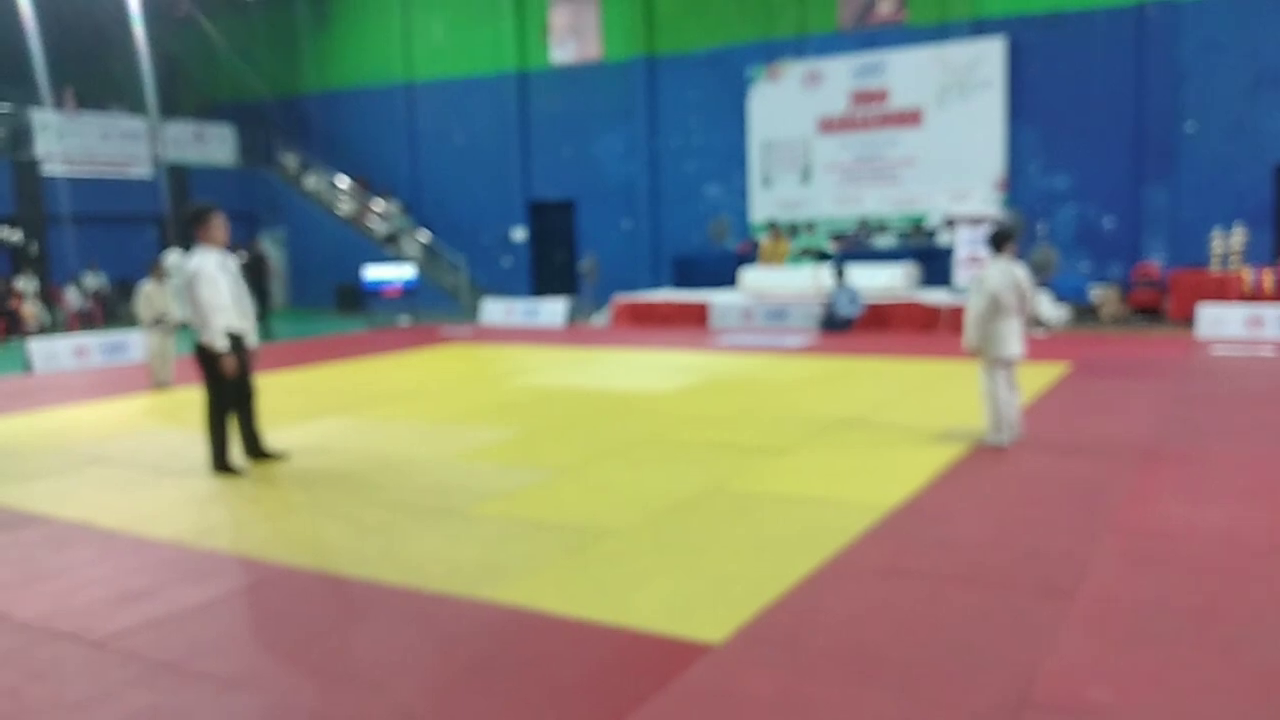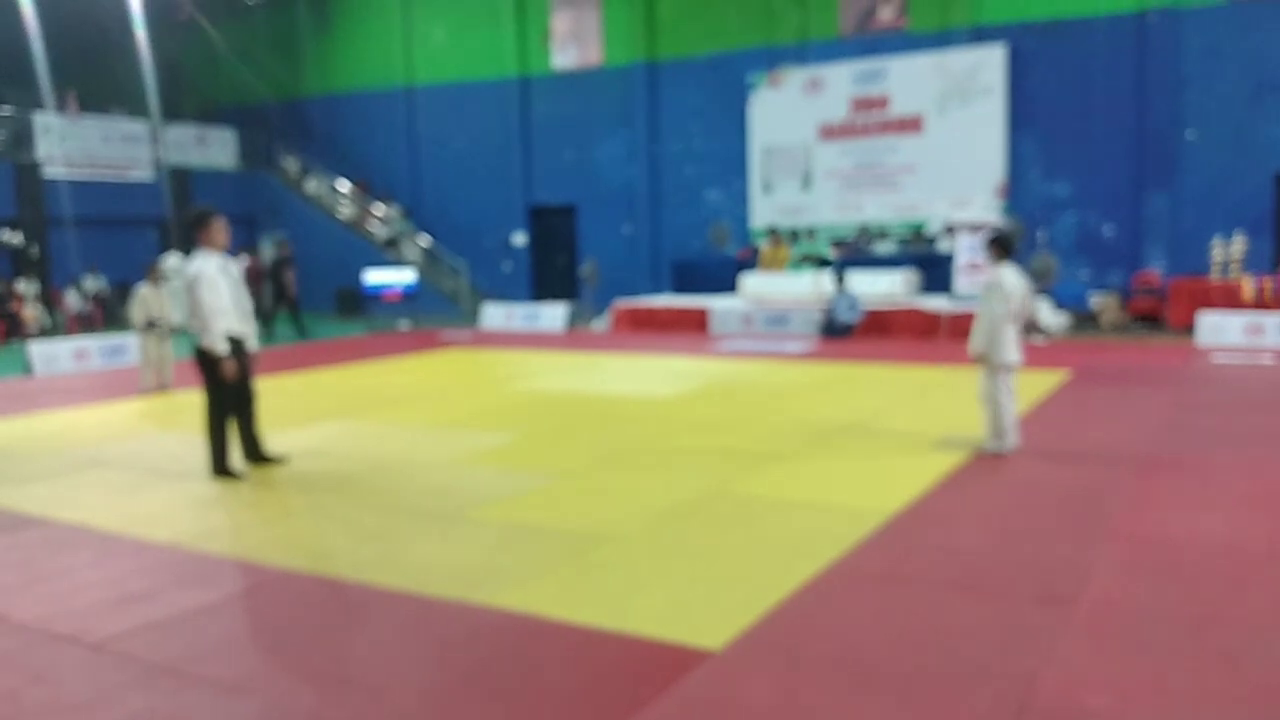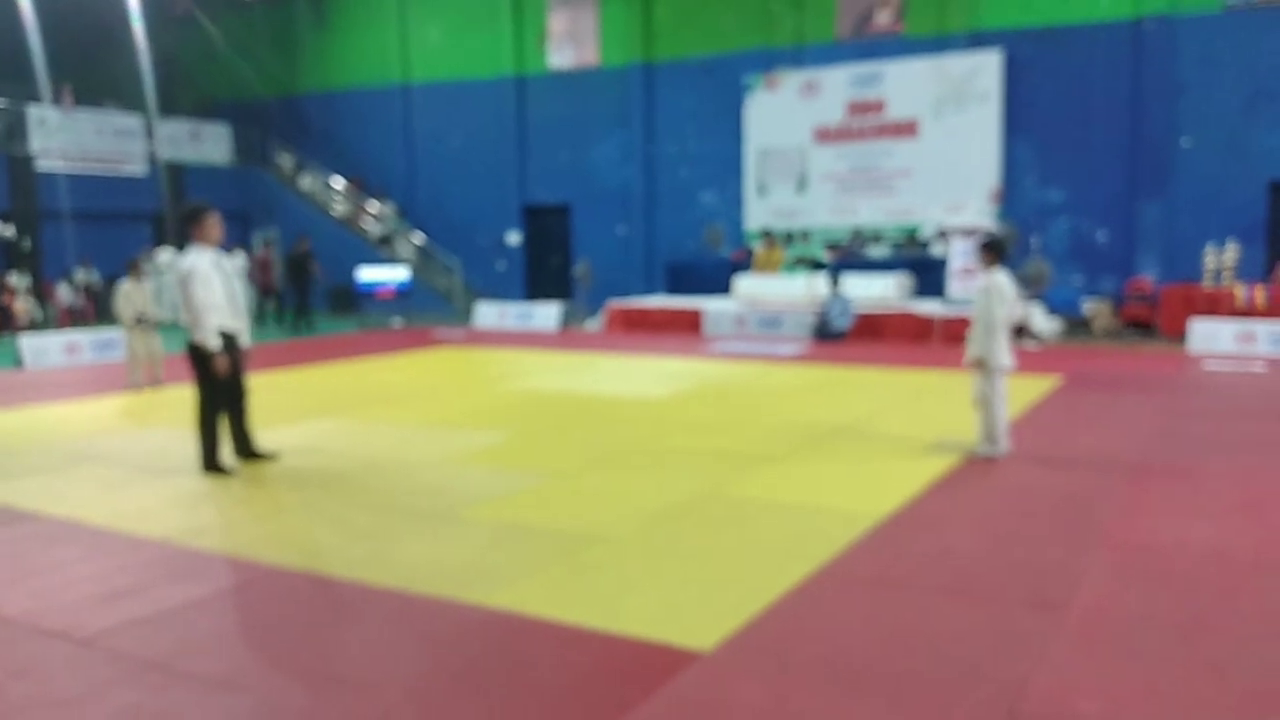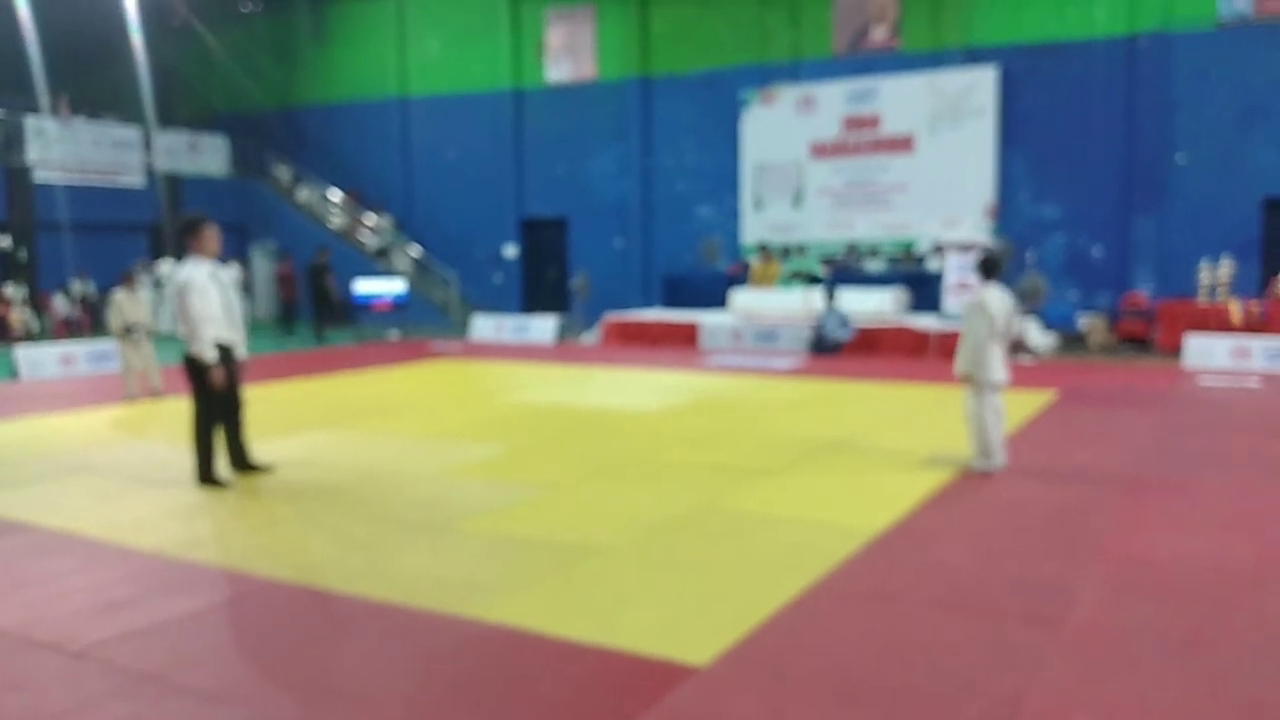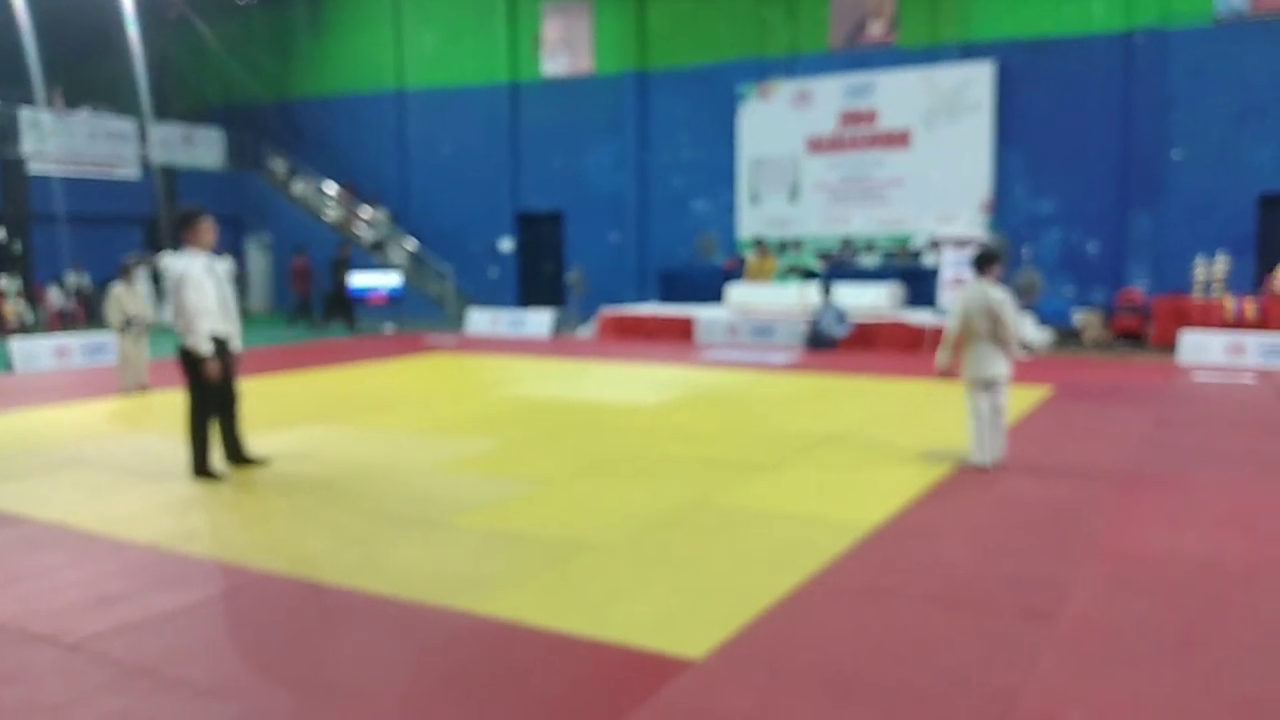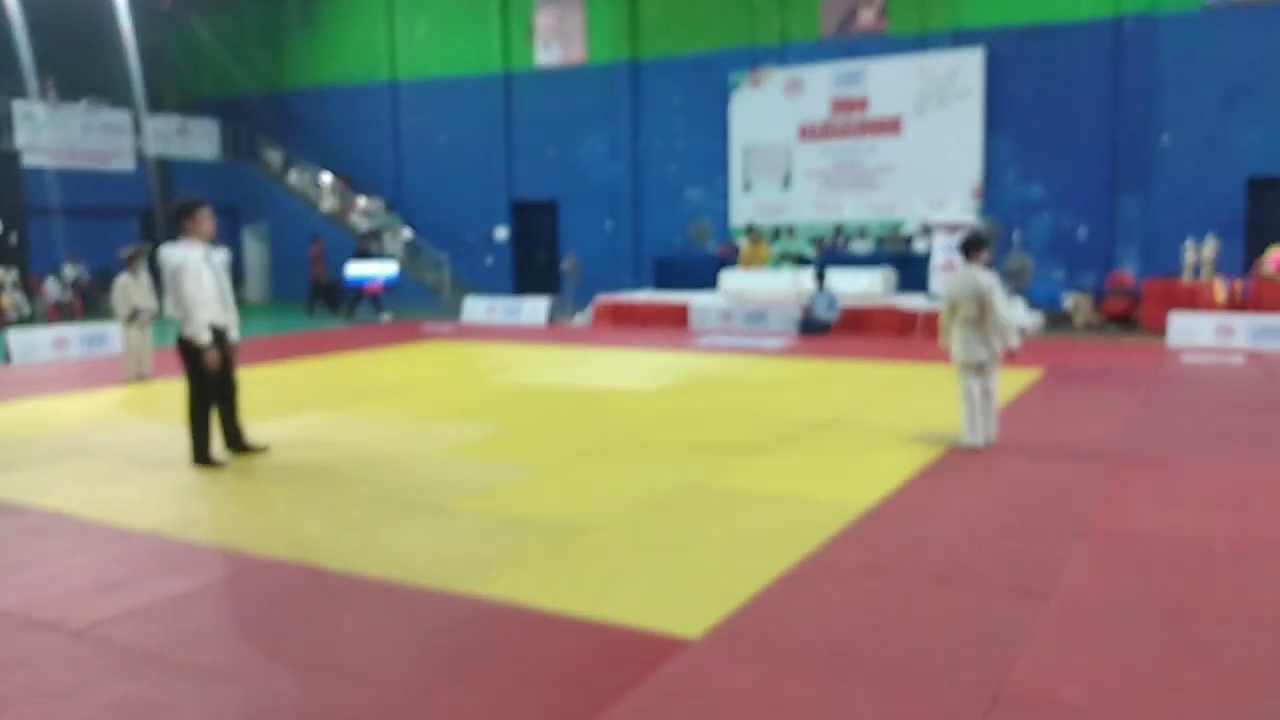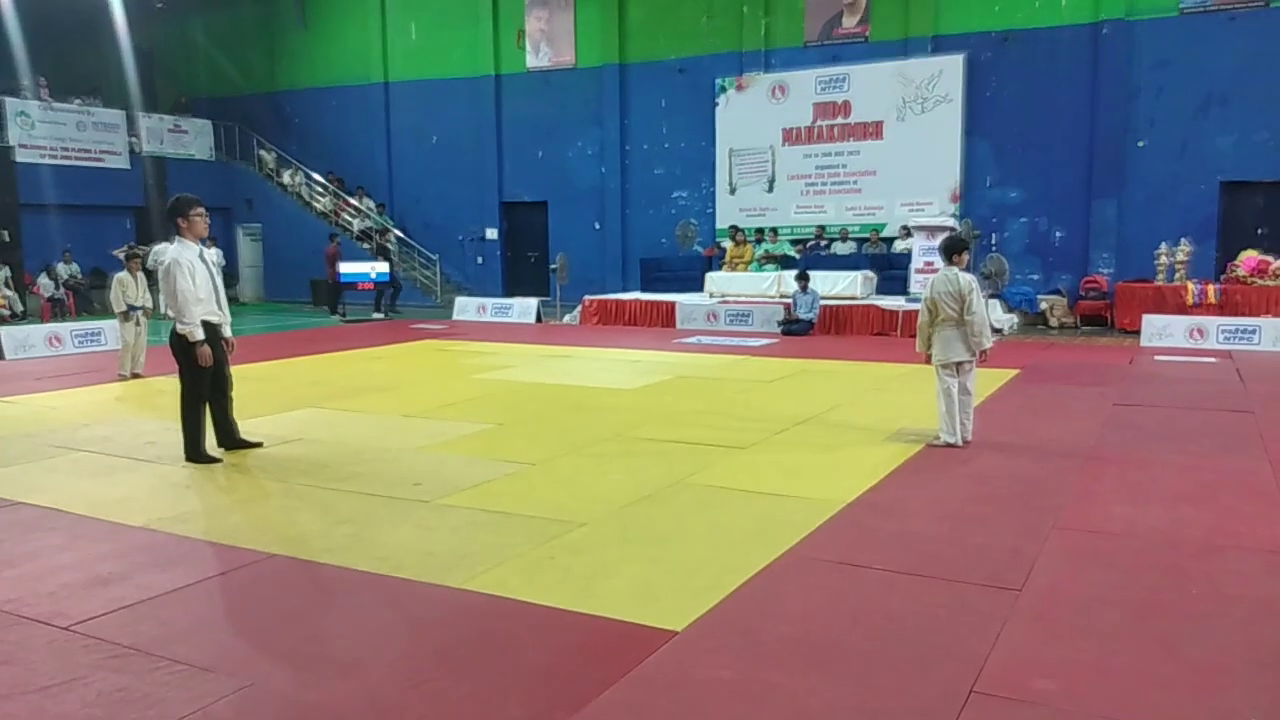
dt=0.4s
person 1, frame 1
left shoulder: (225, 259)
right shoulder: (200, 265)
right elbow: (208, 310)
left wrist: (249, 341)
right wrist: (223, 351)
left hip: (235, 340)
right hip: (217, 345)
left knee: (244, 397)
right knee: (221, 403)
left ankle: (254, 449)
right ankle: (221, 461)
person 1, frame 2
left shoulder: (226, 263)
right shoulder: (200, 268)
right elbow: (209, 314)
left wrist: (249, 345)
right wrist: (223, 355)
left hip: (235, 344)
right hip: (217, 348)
left knee: (244, 401)
right knee: (221, 407)
left ankle: (254, 452)
right ankle: (220, 465)
person 1, frame 3
left shoulder: (218, 259)
right shoulder: (194, 264)
right elbow: (201, 309)
left wrist: (241, 341)
right wrist: (215, 350)
left hip: (227, 339)
right hip: (209, 344)
left knee: (235, 397)
right knee: (212, 402)
left ankle: (245, 448)
right ankle: (210, 461)
person 1, frame 4
left shoulder: (216, 271)
right shoulder: (191, 276)
right elbow: (198, 321)
left wrist: (238, 353)
right wrist: (211, 362)
left hip: (225, 351)
right hip: (206, 356)
left knee: (232, 409)
right knee: (208, 415)
left ankle: (240, 460)
right ankle: (206, 473)
person 1, frame 5
left shoulder: (214, 265)
right shoulder: (187, 269)
right elbow: (192, 315)
left wrist: (233, 346)
right wrist: (206, 355)
left hip: (220, 344)
right hip: (202, 349)
left knee: (227, 402)
right knee: (203, 407)
left ankle: (235, 453)
right ankle: (201, 465)
person 1, frame 6
left shoulder: (212, 255)
right shoulder: (184, 260)
right elbow: (191, 306)
left wrist: (231, 335)
right wrist: (204, 345)
left hip: (219, 334)
right hip: (200, 338)
left knee: (227, 391)
right knee: (203, 397)
left ankle: (236, 442)
right ankle: (201, 454)
person 1, frame 7
left shoulder: (201, 253)
right shoulder: (178, 258)
right elbow: (185, 303)
left wrist: (225, 330)
right wrist: (198, 341)
left hip: (211, 330)
right hip: (193, 335)
left knee: (221, 387)
right knee: (195, 394)
left ankle: (229, 438)
right ankle: (194, 450)
person 2, frame 1
left shoulder: (986, 275)
right shoulder: (1020, 271)
left elbow: (975, 311)
right elbow: (1027, 304)
left wrist: (971, 341)
left hip: (993, 339)
right hip: (1013, 337)
left knee: (996, 385)
right knee: (1009, 383)
left ankle: (1000, 434)
right ankle: (1011, 428)
person 2, frame 2
left shoulder: (995, 278)
right shoulder: (1018, 276)
left elbow: (988, 316)
right elbow: (1025, 311)
left wrist: (978, 347)
left hip: (994, 344)
right hip: (1010, 343)
left knee: (996, 393)
right knee: (1005, 391)
left ankle: (1000, 441)
right ankle: (1010, 437)
person 2, frame 3
left shoulder: (991, 283)
right shoulder: (1005, 279)
left elbow: (987, 321)
right elbow: (1013, 314)
left wrist: (977, 353)
left hip: (989, 350)
right hip: (999, 348)
left knee: (989, 397)
right knee: (994, 396)
left ankle: (993, 445)
right ankle: (1000, 441)
person 2, frame 4
left shoulder: (980, 299)
right shoulder: (1006, 296)
left elbow: (972, 337)
right elbow: (1014, 331)
left wrist: (964, 368)
left hip: (980, 365)
right hip: (997, 362)
left knee: (981, 412)
right knee: (994, 410)
left ankle: (987, 460)
right ankle: (997, 456)
person 2, frame 5
left shoulder: (965, 295)
right shoulder: (1000, 294)
left elbow: (952, 330)
right elbow: (1010, 329)
left wrist: (944, 360)
right wrist: (1013, 352)
left hip: (975, 360)
right hip: (998, 360)
left knee: (979, 408)
right knee: (997, 407)
left ankle: (982, 456)
right ankle: (996, 452)
person 2, frame 6
left shoulder: (954, 281)
right shoulder: (987, 279)
left elbow: (947, 315)
right elbow: (999, 314)
left wrist: (948, 341)
right wrist: (1009, 343)
left hip: (963, 343)
right hip: (986, 342)
left knee: (970, 391)
right knee: (987, 390)
left ankle: (973, 437)
right ankle: (987, 435)
person 2, frame 7
left shoulder: (933, 282)
right shoulder: (968, 281)
left elbow: (925, 318)
right elbow: (976, 316)
left wrist: (925, 346)
right wrist: (982, 344)
left hip: (943, 342)
right hip: (965, 342)
left knee: (948, 389)
right knee: (965, 389)
left ankle: (950, 436)
right ankle: (964, 433)
